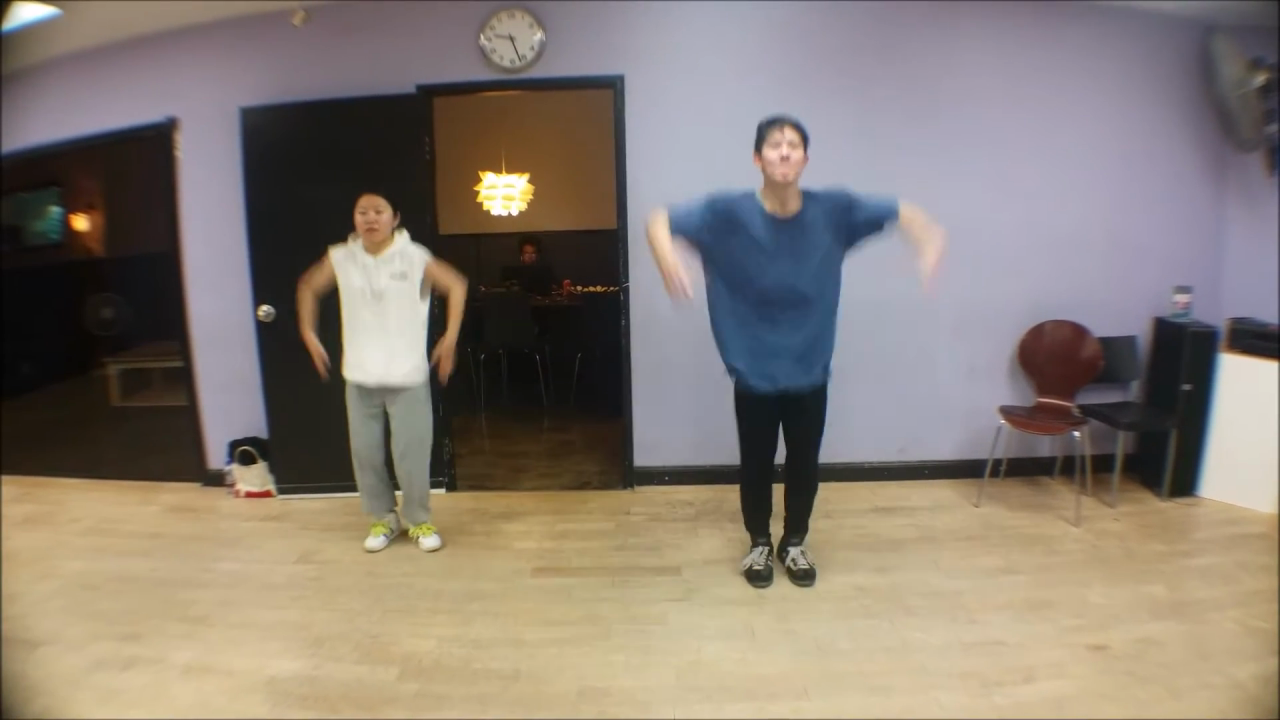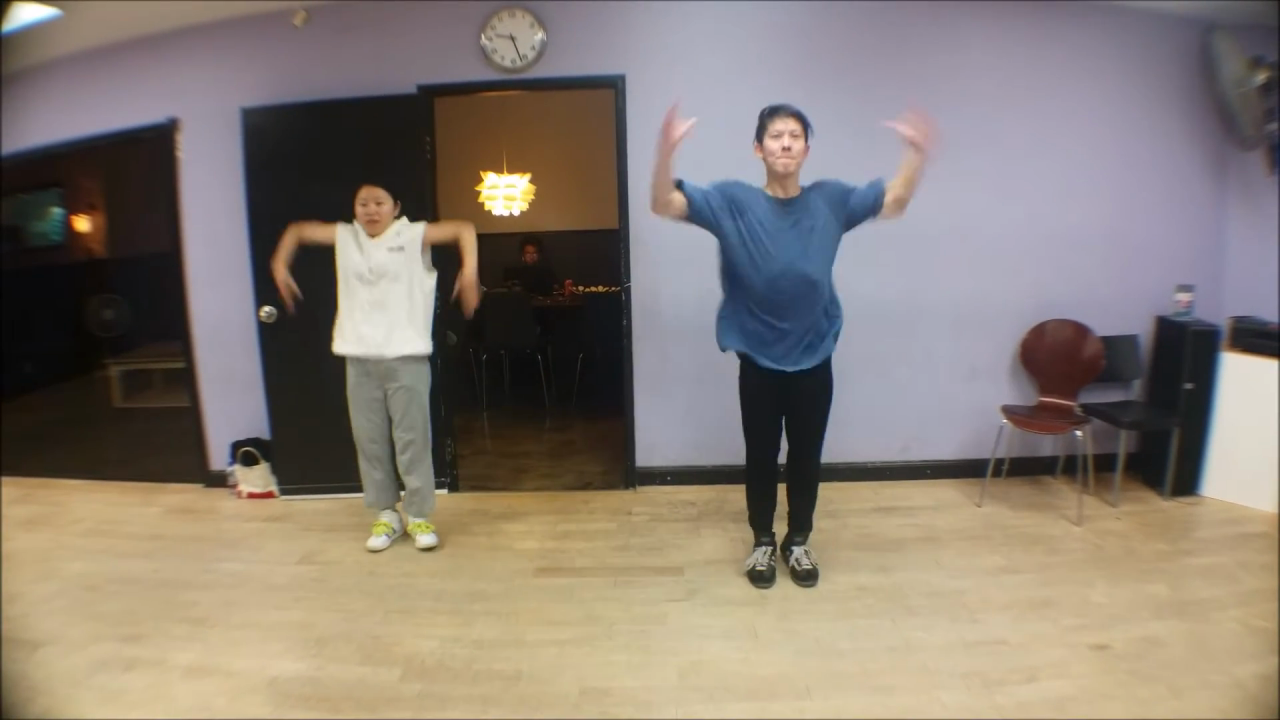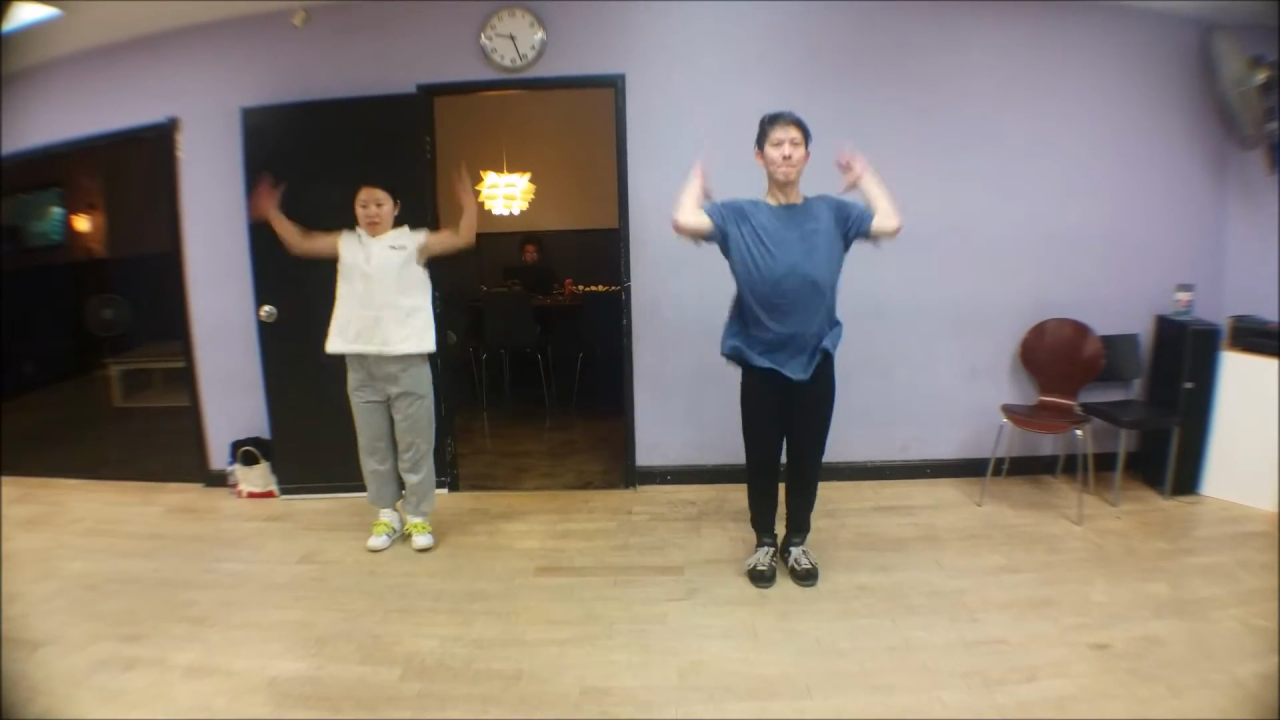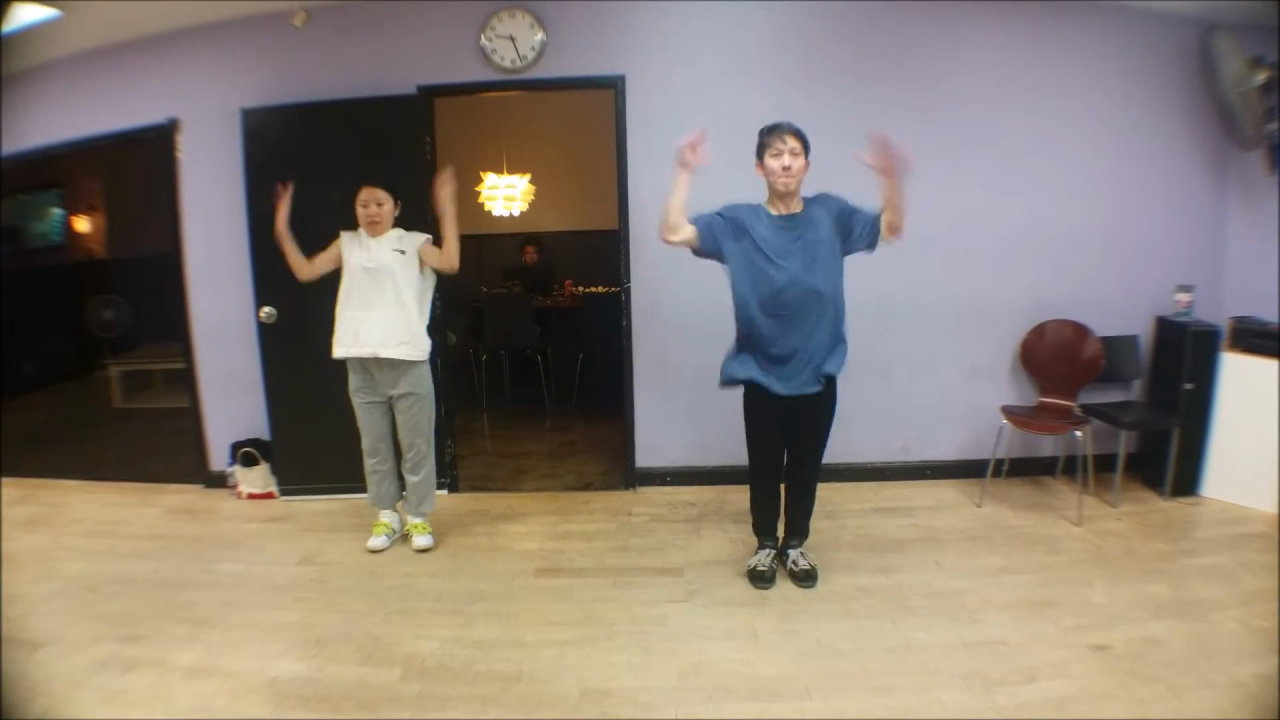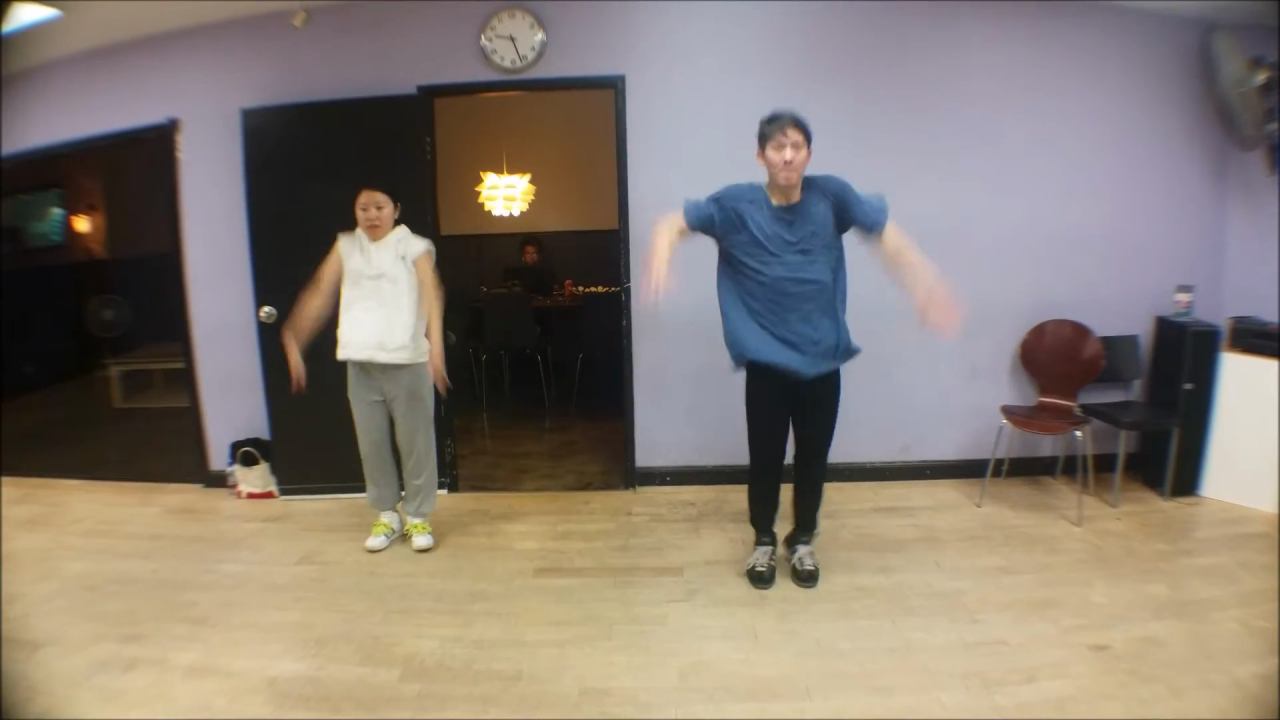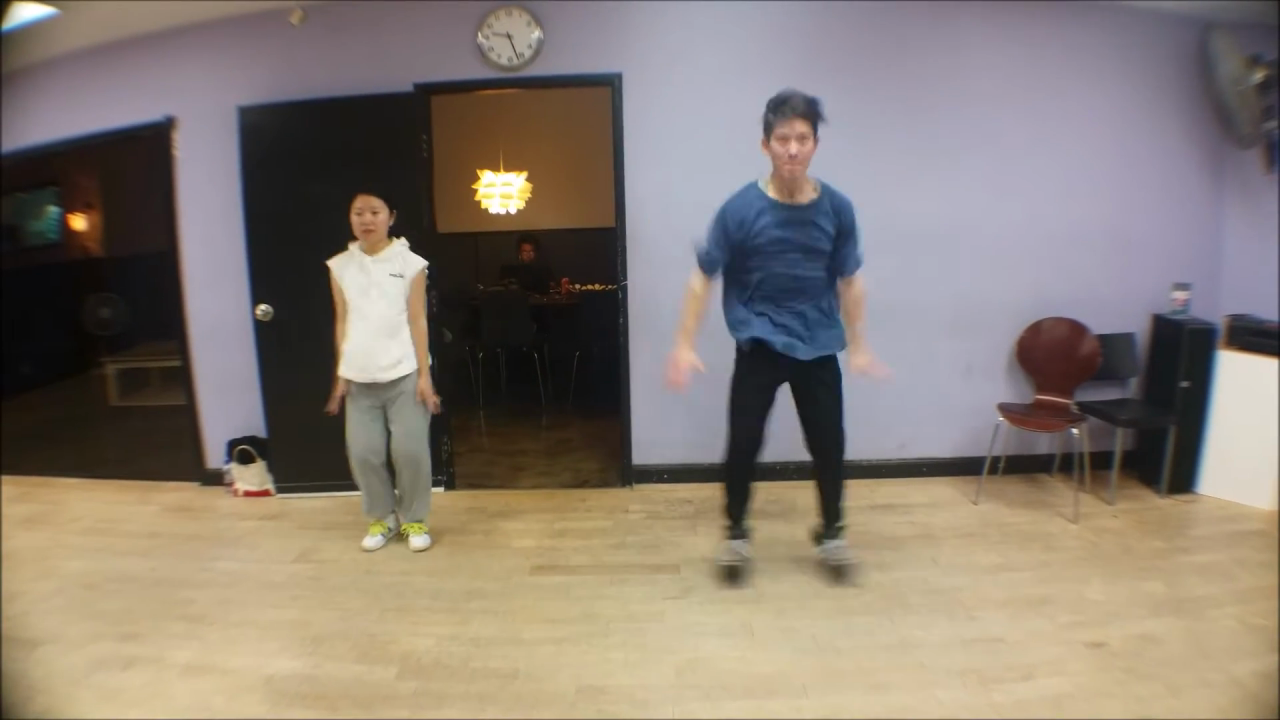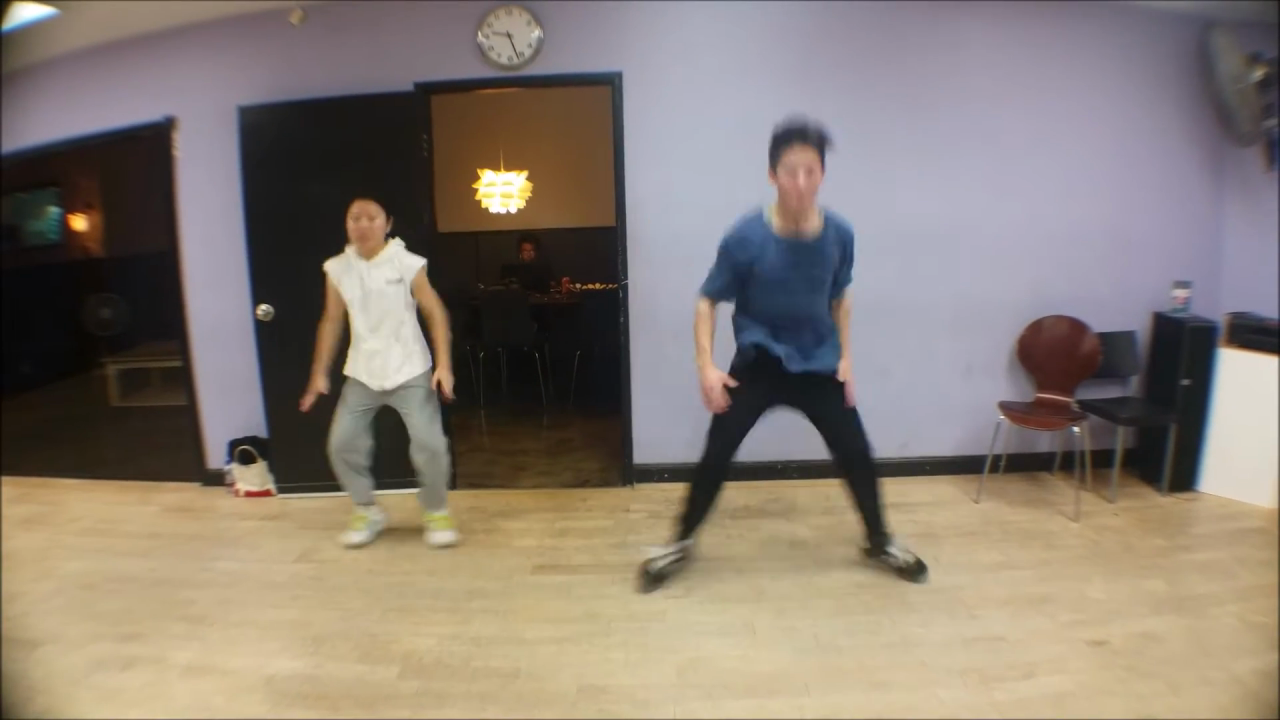
dt=0.1s
person 1, frame 1
left shoulder: (832, 209)
right shoulder: (731, 211)
left elbow: (898, 213)
right elbow: (659, 223)
left wrist: (927, 239)
right wrist: (668, 262)
left hip: (809, 366)
right hip: (754, 367)
left knee: (804, 460)
right knee: (756, 461)
left ankle: (794, 542)
right ankle: (759, 542)
person 1, frame 2
left shoulder: (829, 200)
right shoulder: (733, 200)
left elbow: (893, 202)
right elbow: (665, 205)
left wrist: (916, 154)
right wrist: (668, 150)
left hip: (813, 355)
right hip: (758, 355)
left knee: (806, 456)
right knee: (761, 456)
left ankle: (797, 541)
right ankle: (763, 541)
person 1, frame 3
left shoulder: (830, 212)
right shoulder: (740, 214)
left elbow: (888, 225)
right elbow: (684, 222)
left wrist: (863, 176)
right wrist: (699, 178)
left hip: (815, 359)
right hip: (760, 358)
left knee: (806, 459)
right knee: (762, 460)
left ankle: (796, 541)
right ankle: (764, 541)
person 1, frame 4
left shoulder: (830, 213)
right shoulder: (737, 221)
left elbow: (890, 227)
right elbow: (673, 234)
left wrist: (891, 179)
right wrist: (685, 172)
left hip: (817, 372)
right hip: (761, 371)
left knee: (805, 465)
right knee: (764, 465)
left ankle: (795, 544)
right ankle: (765, 544)
person 1, frame 5
left shoulder: (829, 193)
right shoulder: (739, 204)
left elbow: (882, 230)
right elbow: (674, 223)
left wrist: (925, 284)
right wrist: (660, 264)
left hip: (825, 357)
right hip: (769, 358)
left knee: (812, 459)
right knee: (766, 458)
left ankle: (802, 540)
right ankle: (764, 541)
person 1, frame 6
left shoulder: (835, 206)
right shoulder: (741, 208)
left elbow: (848, 282)
right elbow: (703, 277)
left wrist: (858, 345)
right wrist: (685, 345)
left hip: (817, 346)
right hip: (760, 343)
left knee: (828, 444)
right knee: (743, 443)
left ankle: (831, 531)
right ankle: (737, 532)
person 1, frame 7
left shoulder: (838, 234)
right shoulder: (747, 237)
left elbow: (839, 299)
right elbow: (706, 300)
left wrist: (845, 358)
right wrist: (706, 366)
left hip: (817, 367)
right hip: (759, 366)
left knee: (854, 457)
right knee: (717, 455)
left ankle: (879, 542)
right ankle: (681, 541)
person 2, frame 1
left shoulder: (414, 257)
right shoulder: (341, 258)
left elbow: (455, 288)
right elbow: (309, 289)
left wrist: (449, 339)
right wrist: (310, 335)
left hip: (407, 375)
right hip: (361, 376)
left knee: (411, 451)
right knee: (364, 453)
left ankle: (419, 519)
right ankle: (383, 518)
person 2, frame 2
left shoulder: (413, 237)
right shoulder: (344, 237)
left elbow: (463, 229)
right elbow: (299, 230)
left wrist: (469, 267)
right wrist: (280, 265)
left hip: (406, 358)
right hip: (359, 359)
left knee: (412, 440)
right knee: (369, 442)
left ankle: (419, 517)
right ankle: (387, 515)
person 2, frame 3
left shoulder: (413, 241)
right shoulder: (345, 243)
left elbow: (461, 239)
right elbow: (299, 243)
left wrist: (469, 207)
right wrist: (273, 215)
left hip: (407, 358)
right hip: (361, 360)
left knee: (414, 442)
right knee: (372, 444)
left ankle: (417, 517)
right ankle: (387, 515)
person 2, frame 4
left shoulder: (413, 243)
right shoulder: (346, 244)
left elbow: (449, 264)
right elbow: (304, 271)
left wrist: (448, 210)
right wrist: (282, 227)
left hip: (406, 360)
right hip: (362, 362)
left knee: (416, 443)
right knee: (374, 445)
left ankle: (417, 517)
right ankle: (387, 515)
person 2, frame 5
left shoulder: (414, 249)
right shoulder: (345, 249)
left elbow: (430, 296)
right elbow: (320, 296)
left wrist: (436, 343)
right wrist: (294, 337)
left hip: (405, 361)
right hip: (360, 363)
left knee: (414, 445)
right knee: (372, 447)
left ankle: (418, 519)
right ankle: (387, 516)
person 2, frame 6
left shoulder: (410, 264)
right shoulder: (341, 267)
left elbow: (418, 321)
right elbow: (343, 324)
left wrist: (424, 376)
right wrist: (341, 377)
left hip: (405, 373)
right hip: (360, 375)
left knee: (409, 450)
right knee: (363, 453)
left ankle: (415, 520)
right ankle: (382, 518)
person 2, frame 7
left shoulder: (406, 264)
right shoulder: (337, 269)
left elbow: (436, 314)
right elbow: (332, 322)
left wrist: (443, 367)
right wrist: (319, 374)
left hip: (410, 372)
right hip: (362, 374)
left knee: (429, 447)
right knee: (344, 445)
left ankle: (436, 514)
right ankle: (368, 513)
